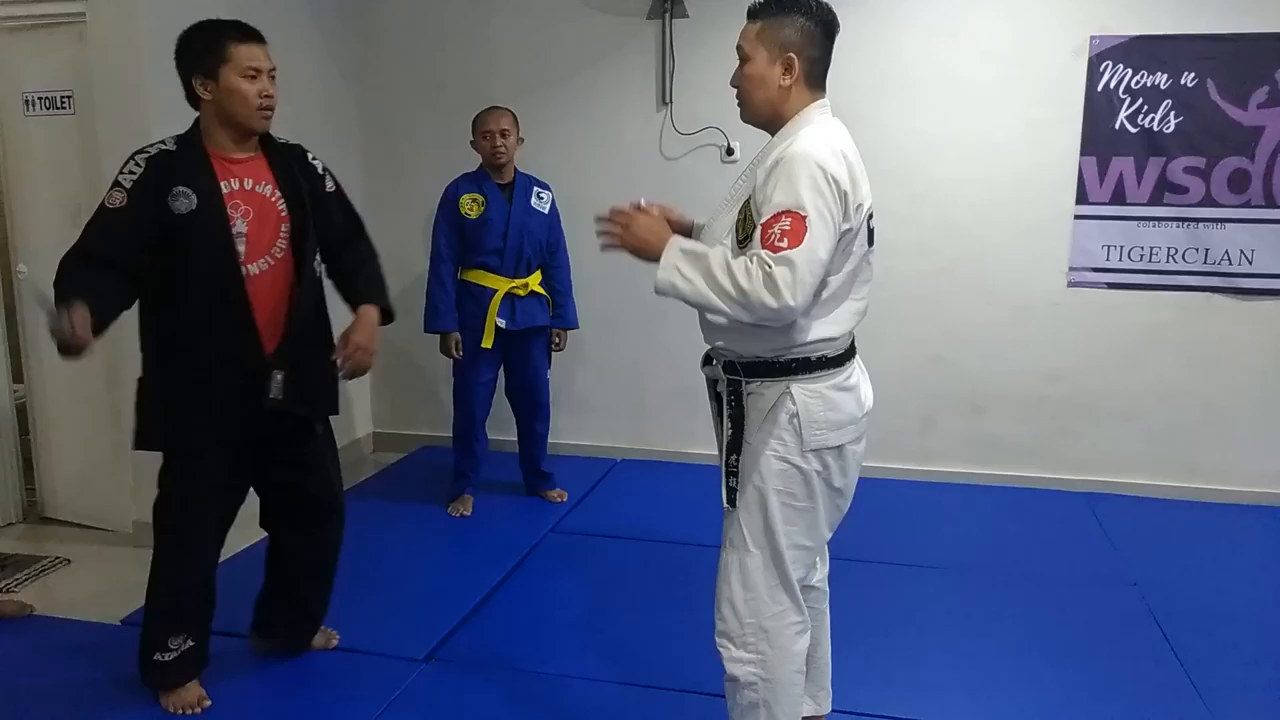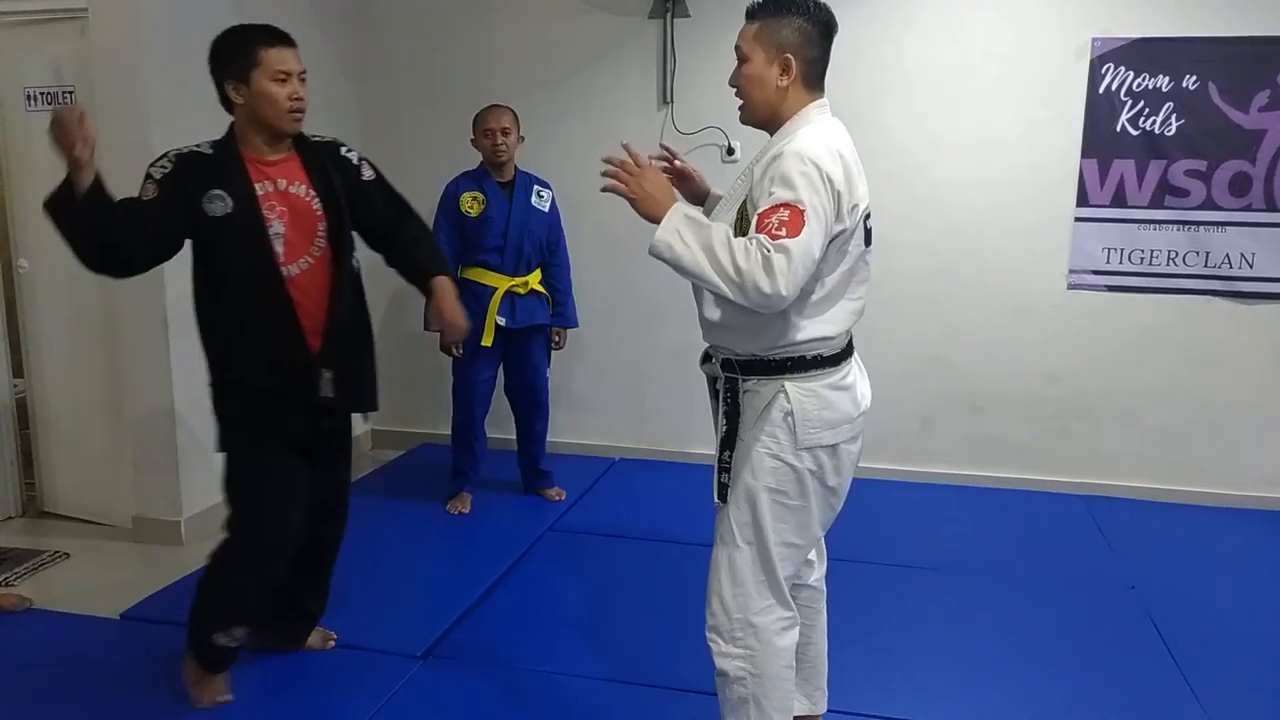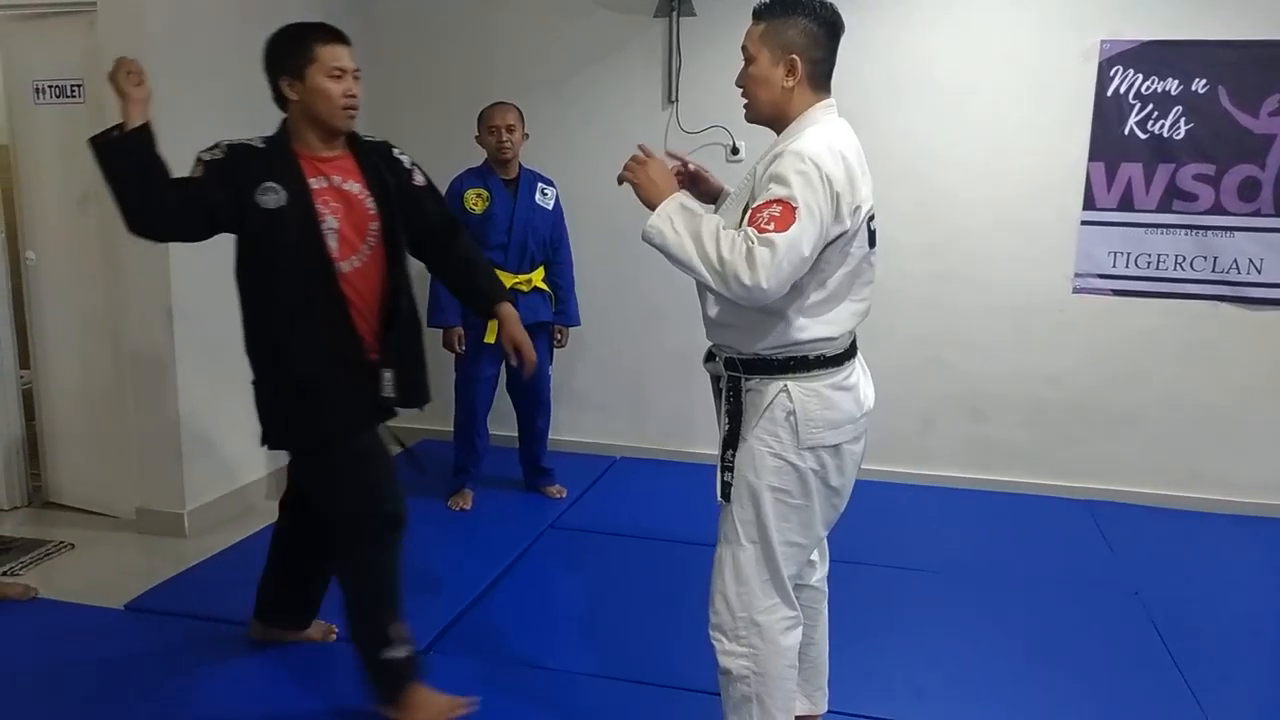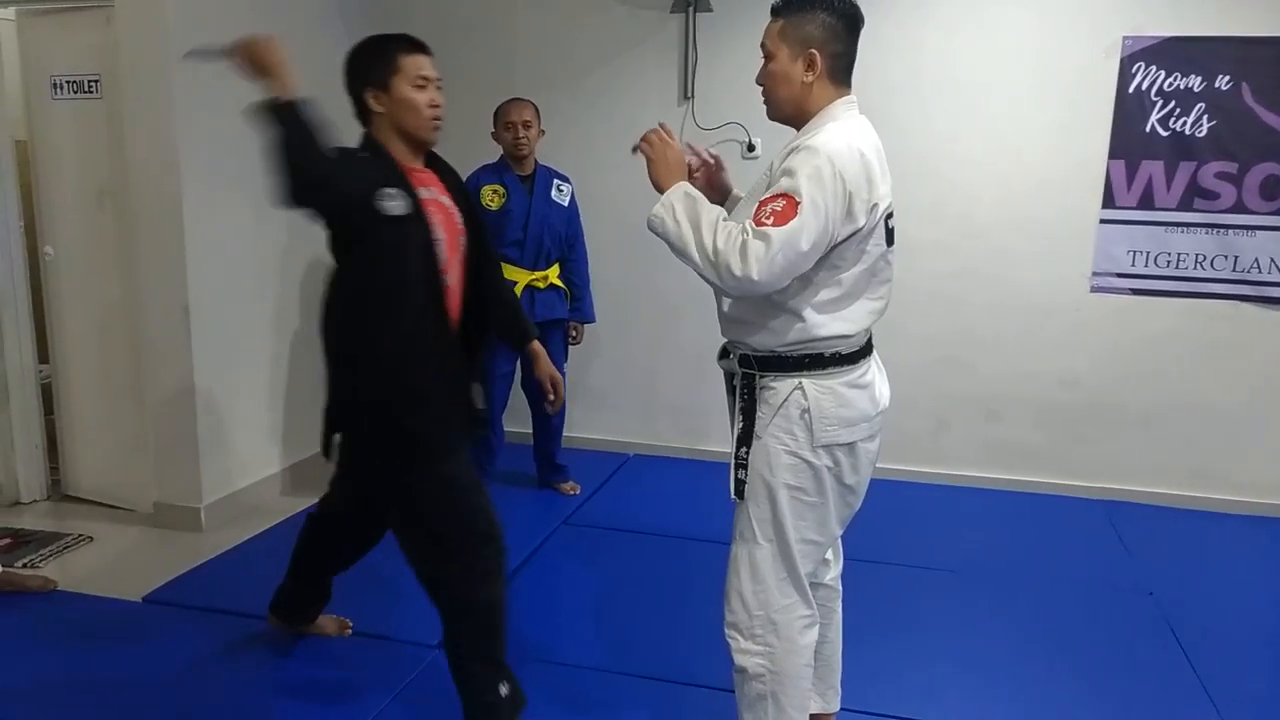
dt=0.2s
person 1, frame 1
left shoulder: (807, 158)
right shoulder: (805, 146)
left elbow: (778, 289)
left wrist: (664, 252)
right wrist: (692, 232)
left hip: (793, 407)
right hip: (796, 396)
left knee: (757, 605)
right knee: (794, 578)
person 1, frame 2
left shoulder: (804, 156)
right shoulder: (808, 145)
left elbow: (769, 277)
left wrist: (669, 214)
right wrist: (703, 200)
left hip: (788, 405)
right hip: (797, 393)
left knee: (748, 601)
right knee: (793, 574)
person 1, frame 3
left shoulder: (809, 157)
right shoulder: (819, 145)
left elbow: (757, 274)
left wrist: (669, 202)
right wrist: (715, 199)
left hip: (790, 403)
right hip: (805, 392)
left knee: (751, 601)
right knee: (796, 575)
person 1, frame 4
left shoulder: (827, 155)
right shoulder: (842, 142)
left elbow: (752, 265)
left wrist: (673, 190)
right wrist: (725, 200)
left hip: (805, 401)
right hip: (820, 391)
left knee: (766, 599)
right knee: (810, 572)
person 2, frame 1
left shoulder: (298, 166)
right shoulder: (160, 174)
left elbow: (347, 244)
right elbow: (106, 259)
left wrist: (367, 308)
right wrist: (78, 313)
left hip: (291, 384)
right hip: (205, 391)
left knee: (314, 513)
right knee: (191, 529)
left ankle: (288, 625)
right ankle: (171, 663)
person 2, frame 2
left shoulder: (333, 162)
right shoulder: (197, 176)
left elbow: (394, 224)
right elbow: (120, 248)
left wrist: (437, 281)
right wrist: (82, 178)
left hip: (327, 377)
right hip: (259, 383)
left knee: (322, 512)
right knee: (268, 519)
left ankle: (289, 623)
right ankle: (211, 646)
person 2, frame 3
left shoulder: (382, 162)
right shoulder: (248, 168)
left elbow: (442, 237)
right elbow: (158, 212)
left wrist: (496, 304)
right wrist: (134, 119)
left hip: (367, 371)
right hip: (307, 378)
left knee: (320, 504)
right knee: (370, 518)
left ankle: (279, 615)
person 2, frame 4
left shoulder: (441, 178)
right shoulder: (357, 172)
left elbow: (480, 277)
right elbow: (312, 184)
left wrist: (530, 345)
right wrist: (281, 91)
left hip: (419, 391)
right hip: (390, 397)
left knee: (355, 508)
right knee: (467, 546)
left ankle: (295, 610)
person 3, frame 1
left shoulder: (540, 194)
right shoulder: (458, 193)
left elbow: (557, 261)
right elbow: (443, 263)
left wrist: (561, 318)
right wrist: (446, 324)
left hip: (530, 315)
right hip: (477, 316)
left knee: (534, 401)
right knee: (471, 405)
left ankle: (539, 478)
right ankle: (464, 487)
person 3, frame 2
left shoulder: (541, 192)
right shoulder: (459, 191)
left elbow: (556, 260)
right elbow: (443, 262)
left wrist: (561, 317)
left hip: (530, 313)
right hip: (477, 314)
left knee: (533, 400)
right knee: (470, 403)
left ankle: (537, 477)
right ankle: (462, 485)
person 3, frame 3
left shoulder: (545, 190)
right shoulder: (464, 187)
left elbow: (560, 258)
left wrist: (563, 314)
right wrist: (449, 318)
left hip: (533, 310)
right hip: (479, 311)
left knee: (535, 398)
right knee: (473, 400)
left ankle: (539, 474)
right ankle: (464, 482)
person 3, frame 4
left shoulder: (561, 187)
right shoulder: (480, 183)
left elbow: (575, 255)
left wrist: (578, 312)
left hip: (549, 308)
right knee: (490, 395)
left ankle: (553, 469)
right ankle: (480, 473)
